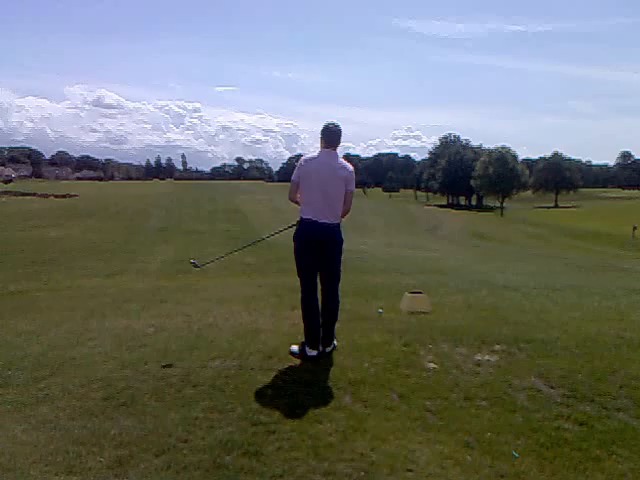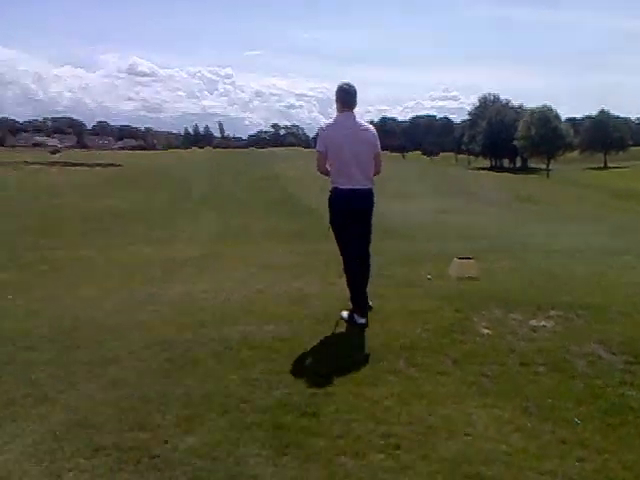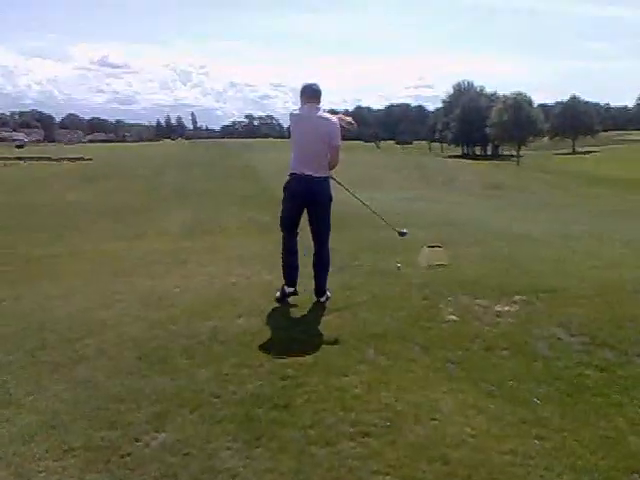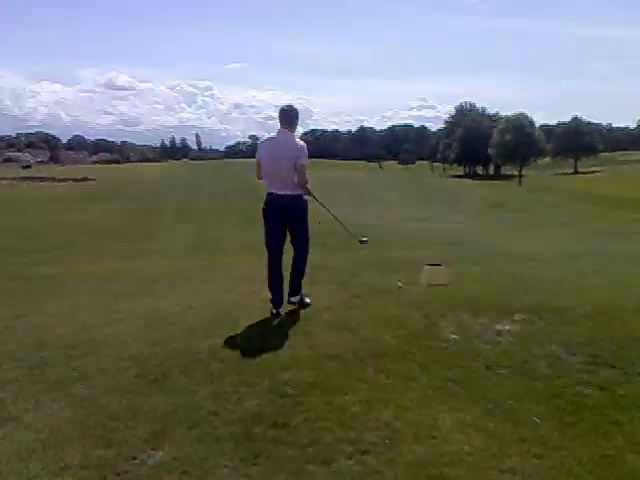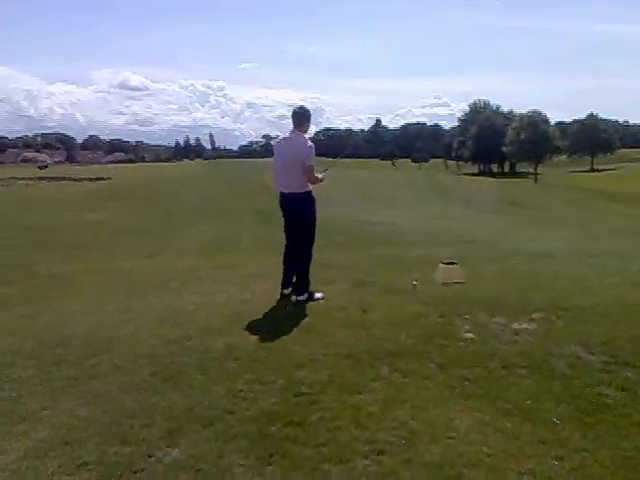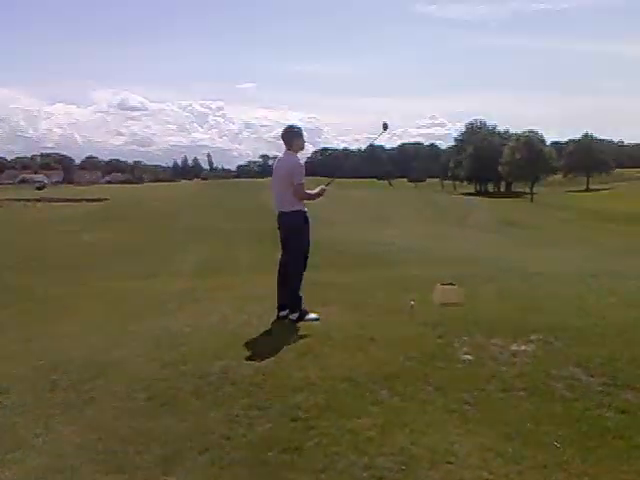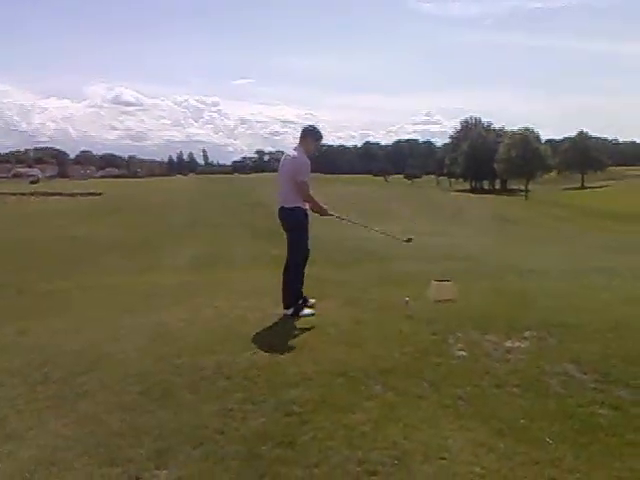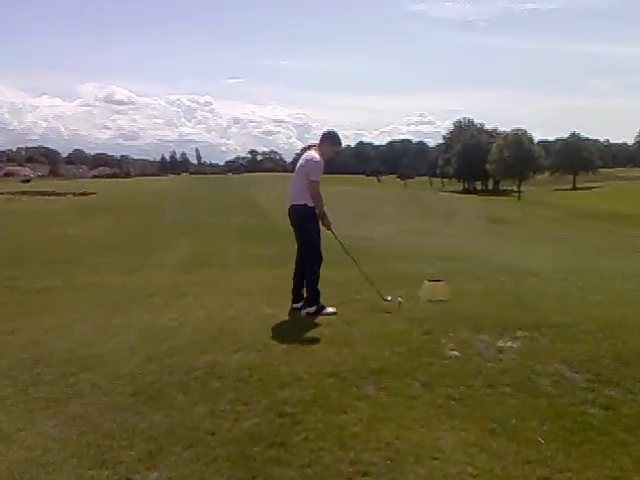
dt=0.7s
person 1, frame 1
left shoulder: (305, 162)
right shoulder: (347, 169)
left elbow: (292, 195)
right elbow: (347, 208)
left hip: (307, 229)
right hip: (332, 232)
left knee: (309, 288)
right knee: (331, 288)
left ankle: (311, 345)
right ankle: (327, 341)
person 1, frame 2
left shoulder: (327, 130)
right shoulder: (370, 130)
left elbow: (321, 168)
right elbow: (377, 168)
left hip: (341, 197)
right hip: (366, 196)
left knee: (350, 254)
right knee: (363, 250)
left ankle: (359, 311)
right ankle: (362, 300)
person 1, frame 3
left shoulder: (294, 117)
right shoulder: (331, 123)
right elbow: (334, 161)
left wrist: (338, 119)
left hip: (296, 183)
right hip: (320, 185)
left knee: (289, 235)
right knee: (321, 240)
left ankle: (289, 285)
right ankle: (321, 291)
person 1, frame 4
left shoulder: (264, 144)
right shoulder: (299, 145)
left elbow: (260, 175)
right elbow: (302, 179)
right wrist: (305, 188)
left hip: (272, 202)
right hip: (294, 202)
left knee: (274, 254)
right knee: (301, 248)
left ankle: (276, 303)
right ankle: (295, 294)
person 1, frame 5
left shoulder: (279, 143)
right shoulder: (307, 145)
right elbow: (310, 177)
right wrist: (320, 178)
left hip: (285, 197)
right hip: (302, 199)
left knee: (291, 242)
right knee: (305, 245)
left ankle: (287, 286)
right ankle: (302, 291)
person 1, frame 6
left shoulder: (279, 161)
right shoulder: (296, 163)
right elbow: (300, 194)
left wrist: (311, 195)
right wrist: (317, 192)
left hip: (283, 215)
right hip: (296, 217)
left knee: (287, 261)
right knee: (298, 263)
left ankle: (283, 307)
right ankle: (294, 310)
person 1, frame 7
left shoulder: (289, 156)
right shoulder: (301, 160)
right elbow: (304, 192)
left wrist: (312, 205)
right wrist: (319, 207)
left hip: (287, 210)
right hip: (295, 213)
left knee: (300, 255)
right knee: (296, 258)
left ankle: (297, 297)
right ankle: (290, 305)
person 1, frame 8
left shoulder: (307, 156)
right shoulder: (316, 160)
right elbow: (314, 193)
left wrist: (319, 213)
right wrist: (324, 216)
left hip: (297, 209)
right hip: (304, 211)
left knee: (303, 256)
right knee: (313, 258)
left ankle: (298, 299)
right ankle: (312, 304)
